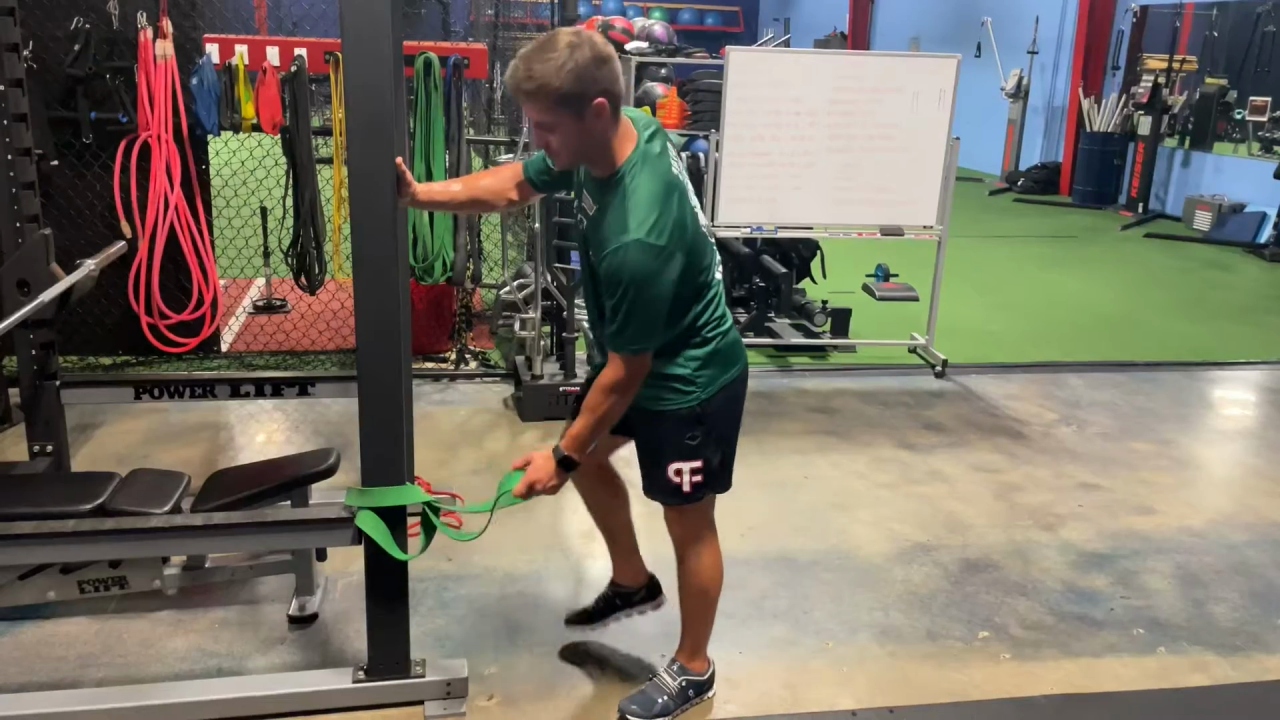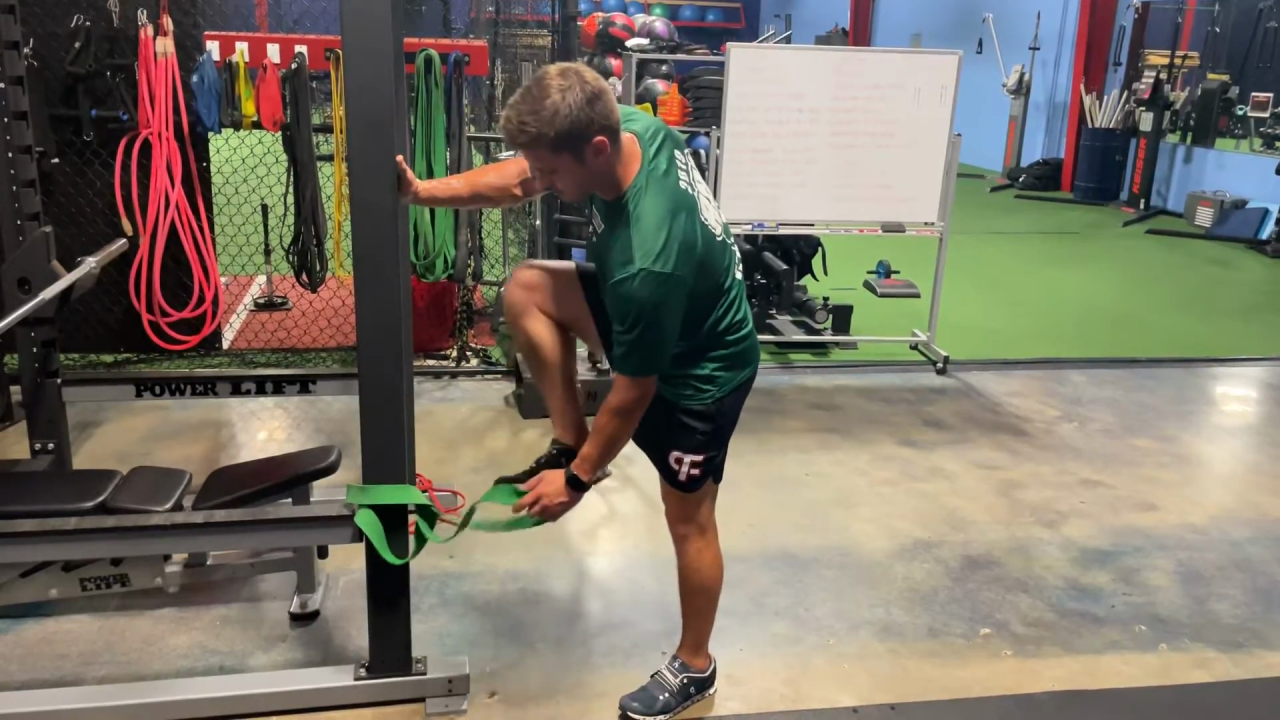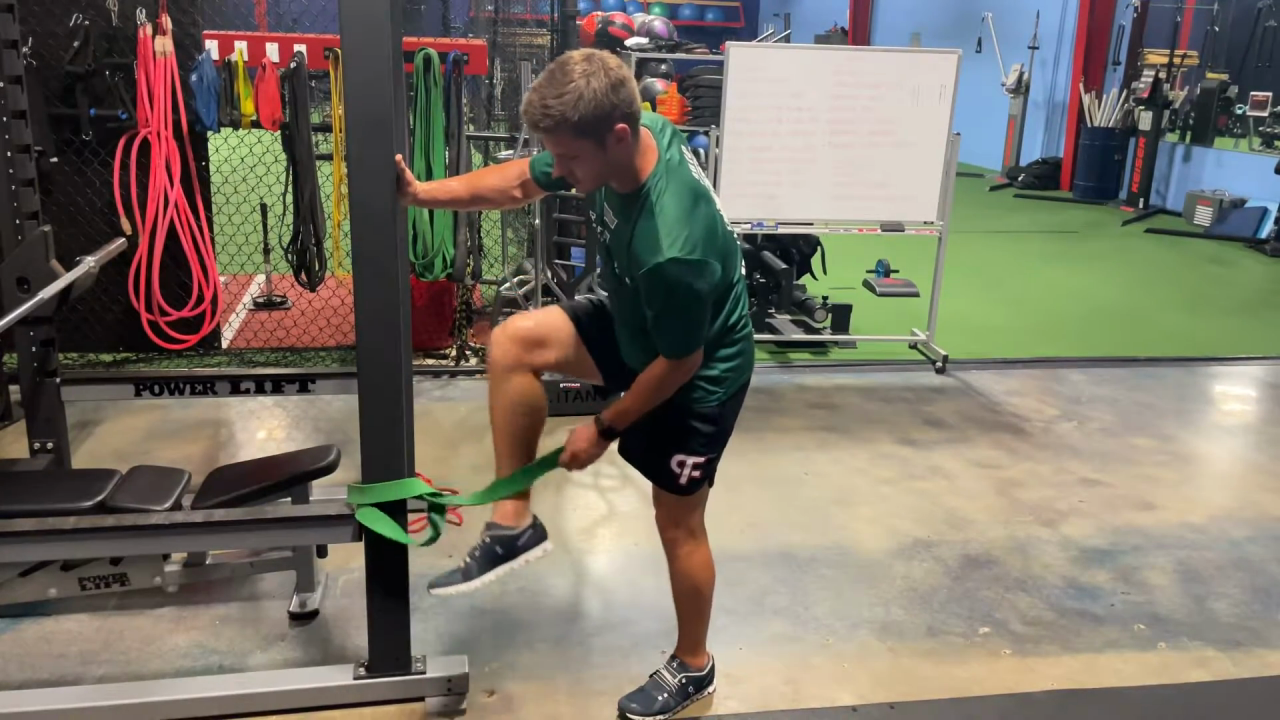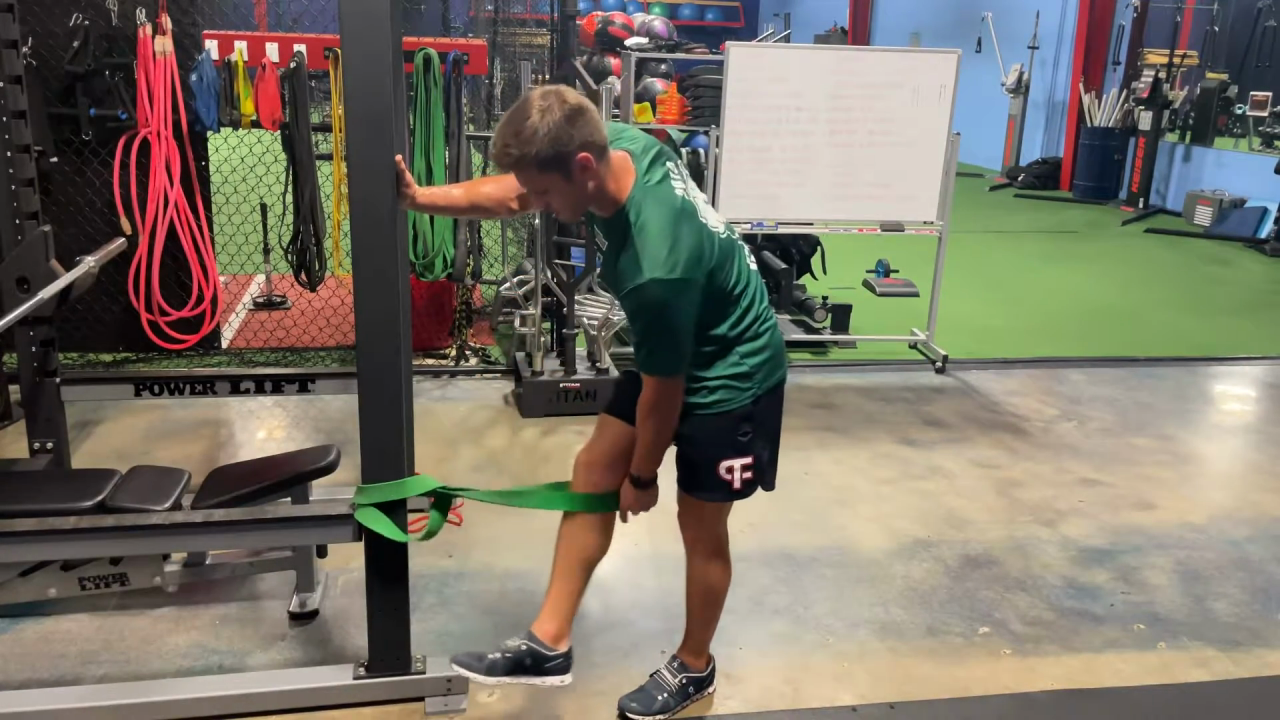
dt=1s
person 1, frame 1
left shoulder: (638, 238)
right shoulder: (601, 141)
left elbow: (628, 369)
right elbow: (512, 185)
left wrist: (563, 454)
right wrist: (420, 194)
left hip: (689, 379)
right hip: (640, 359)
left knee: (687, 523)
right knee: (592, 465)
right ankle: (631, 581)
person 1, frame 2
left shoulder: (647, 264)
right shoulder: (631, 129)
left elbow: (631, 393)
right elbow: (516, 182)
left wrist: (577, 480)
right wrist: (423, 191)
left hip: (700, 368)
right hip: (658, 323)
left knee: (687, 518)
right knee: (525, 289)
left ankle: (694, 666)
right ankle: (568, 442)
person 1, frame 3
left shoulder: (673, 249)
right shoulder: (626, 138)
left elbow: (677, 363)
right elbow: (518, 183)
left wrist: (604, 429)
right wrist: (423, 192)
left hip: (698, 376)
right hip: (636, 326)
left knee: (677, 522)
right knee: (512, 342)
left ankle: (692, 666)
right ankle: (513, 524)
person 1, frame 4
left shoulder: (655, 267)
right shoulder: (619, 144)
left elbow: (664, 392)
right elbow: (513, 194)
left wrist: (642, 476)
right wrist: (421, 197)
left hip: (730, 374)
right hip: (672, 355)
left knee: (700, 524)
right knee: (592, 472)
left ankle: (693, 666)
right ankle: (546, 643)
